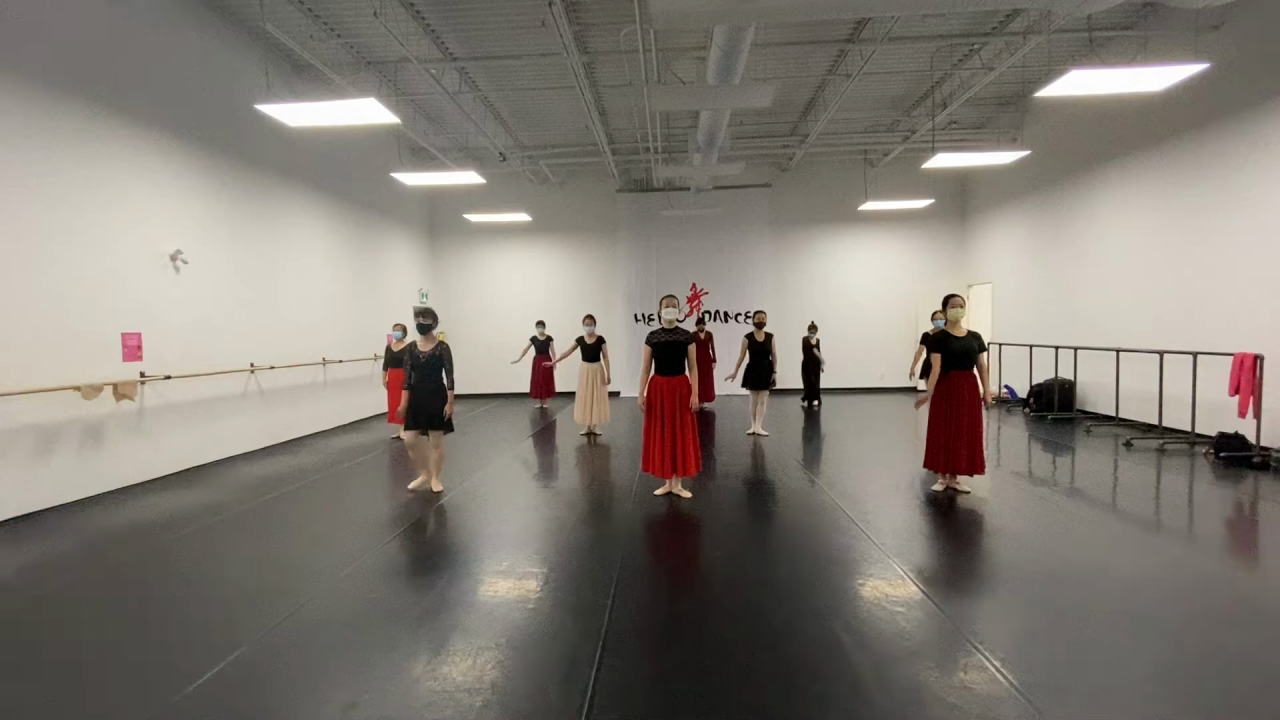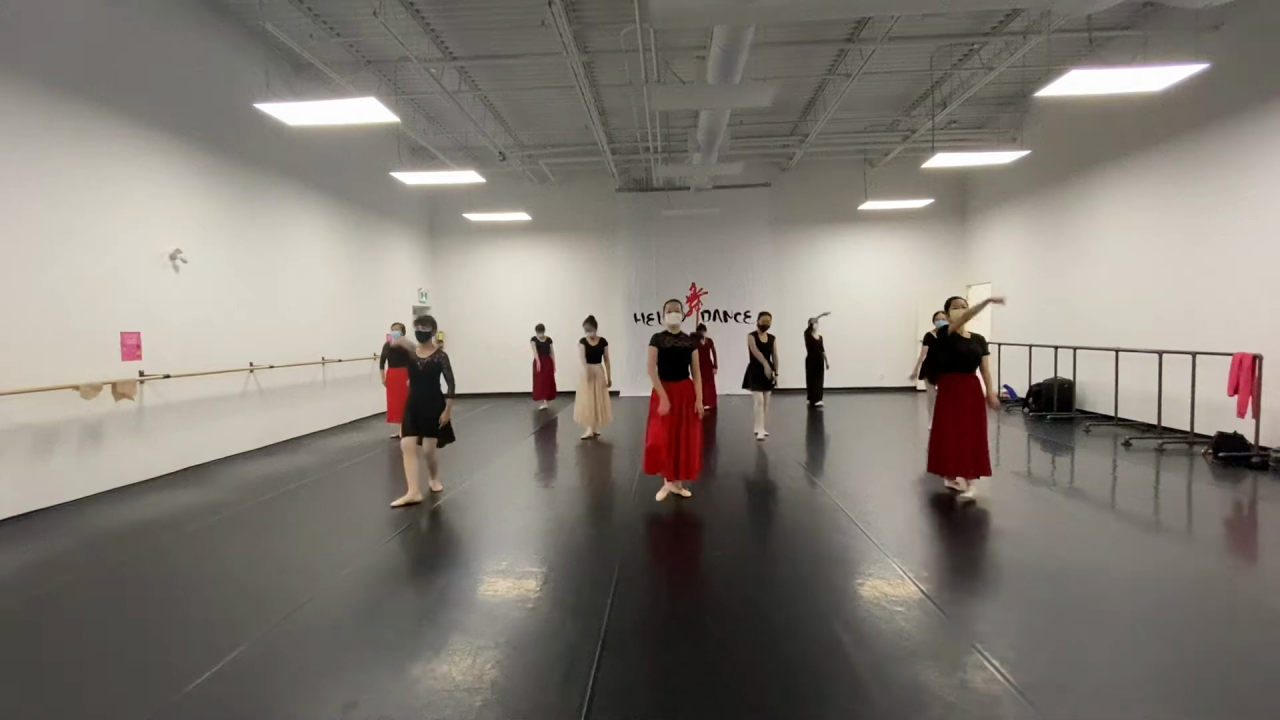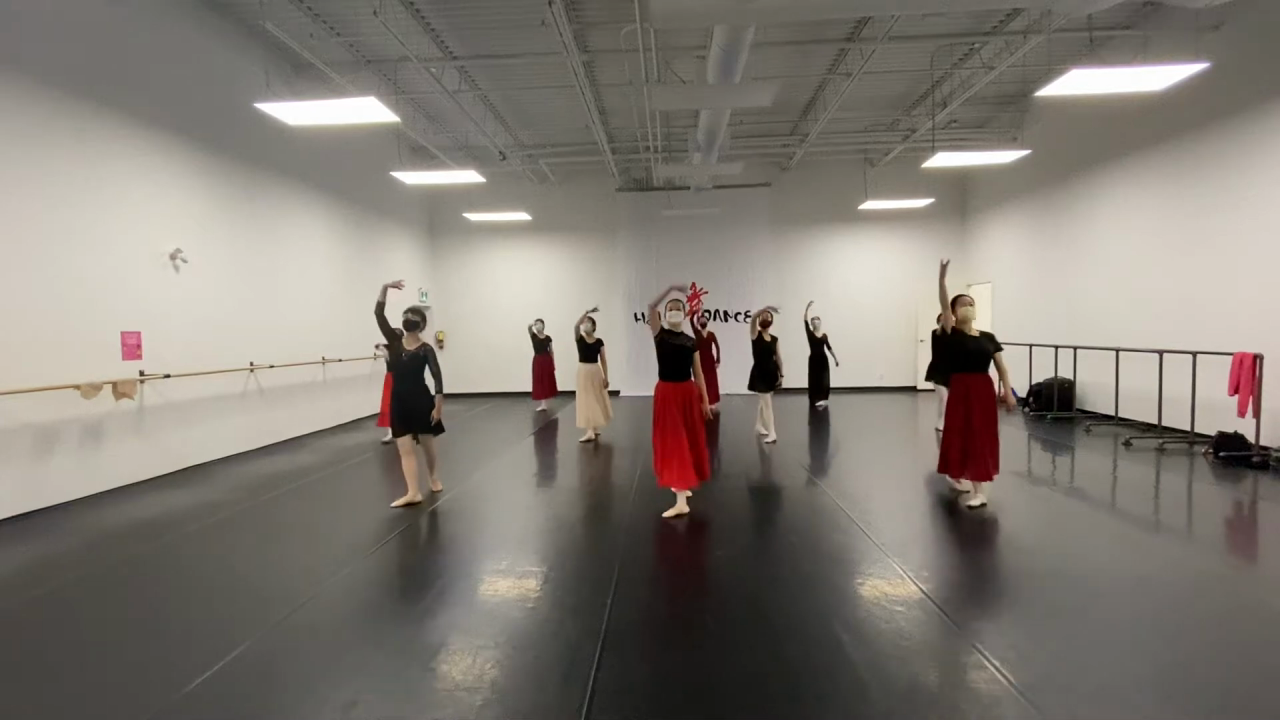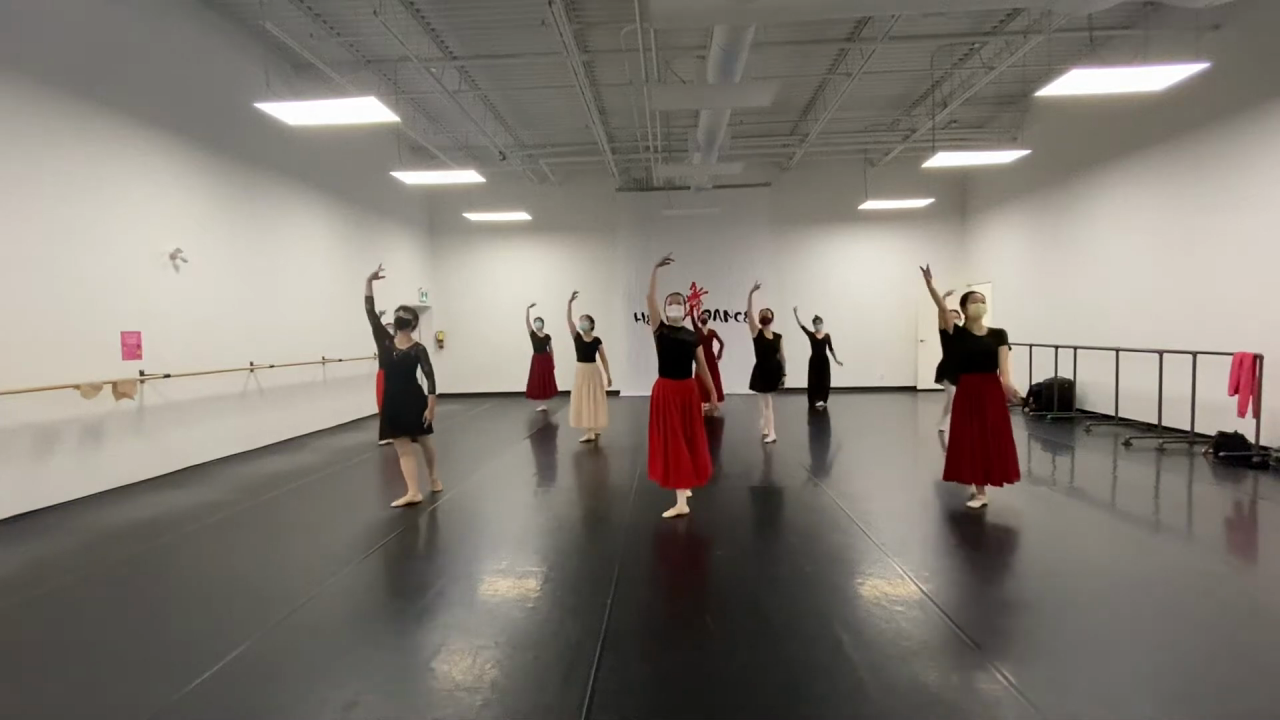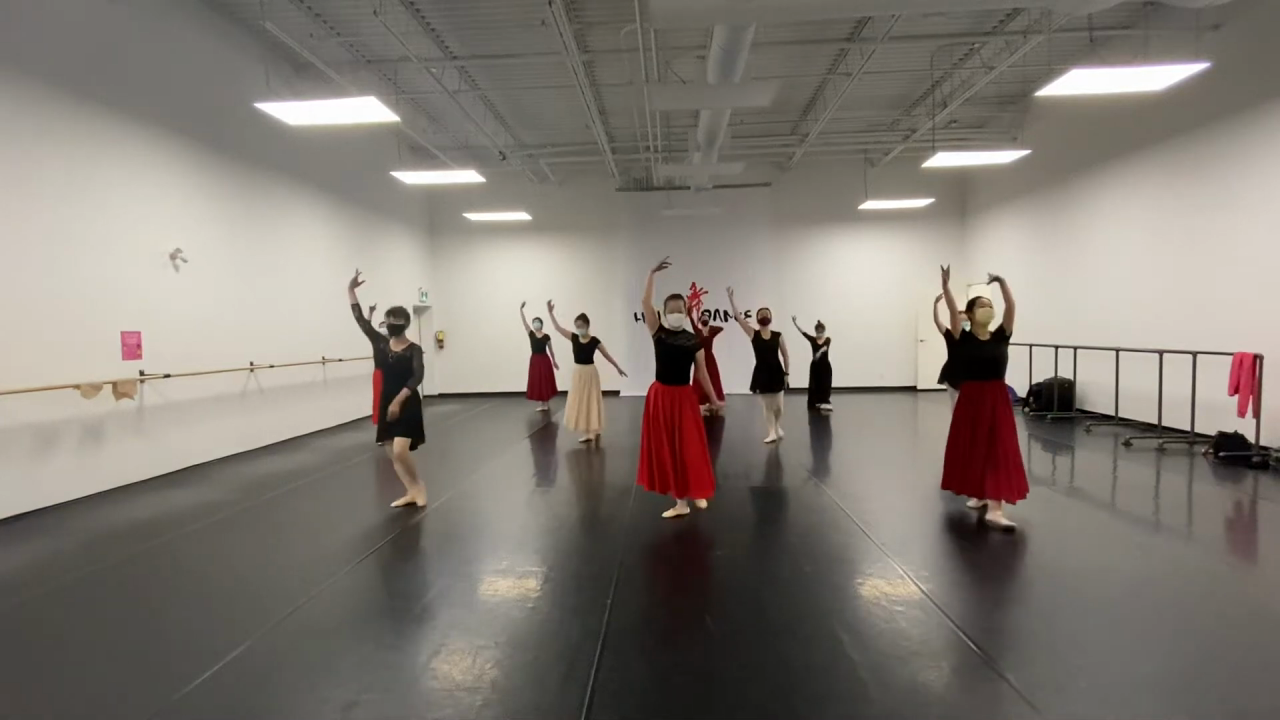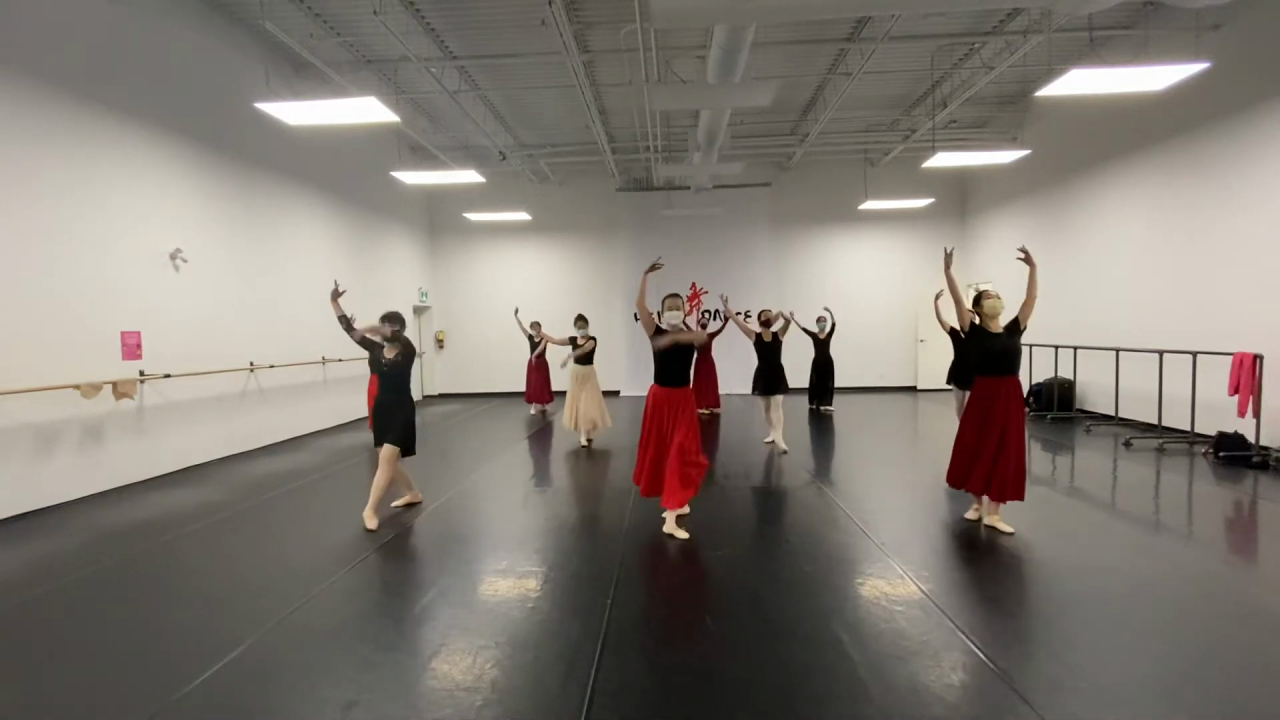
dt=0.4s
person 1, frame 1
left shoulder: (975, 337)
right shoulder: (939, 337)
left elbow: (982, 365)
right elbow: (936, 365)
left wrist: (986, 391)
right wrist: (929, 391)
left hip: (969, 387)
right hip: (946, 386)
left knee: (965, 433)
right knee: (944, 432)
left ankle: (954, 478)
right ankle: (942, 477)
person 1, frame 2
left shoulder: (978, 339)
right shoulder: (945, 335)
left elbow: (984, 368)
right elbow: (964, 319)
left wrist: (991, 392)
right wrist: (987, 301)
left hip: (972, 388)
right hip: (950, 388)
left knee: (970, 437)
right knee: (953, 436)
left ankle: (954, 478)
right ankle: (960, 480)
person 1, frame 3
left shoulder: (988, 338)
right shoulder: (952, 335)
left elbow: (1001, 365)
right elbow: (944, 306)
left wrist: (1007, 391)
right wrist: (942, 278)
left hip: (985, 390)
right hip: (961, 390)
left knee: (982, 438)
right knee: (963, 436)
left ankle: (959, 478)
right ankle: (978, 491)
person 1, frame 4
left shoulder: (998, 334)
right shoulder: (958, 334)
left elbow: (1003, 358)
right elbow: (942, 308)
left wrist: (1006, 379)
right wrist: (929, 284)
left hip: (993, 391)
right hip: (968, 391)
left knee: (993, 441)
right knee: (969, 441)
left ankle: (983, 486)
right ankle: (980, 491)
person 1, frame 5
left shoulder: (1001, 336)
right shoulder: (963, 338)
left elbow: (1011, 308)
right elbow: (953, 311)
left wrist: (1002, 283)
right wrist: (945, 286)
left hip: (997, 398)
right hip: (971, 398)
left knee: (1001, 451)
right knee: (970, 450)
left ankle: (995, 511)
right ankle: (979, 495)
person 1, frame 6
left shoulder: (1014, 330)
right shoulder: (973, 333)
left elbow: (1031, 298)
right elbow: (958, 301)
left wrist: (1032, 267)
right wrist: (948, 271)
left hip: (1011, 396)
right hip: (983, 395)
left knee: (1006, 454)
right knee: (977, 450)
left ankle: (993, 513)
right ankle: (977, 503)
person 2, frame 1
left shoulder: (687, 336)
right shoulder: (652, 336)
left elbow: (693, 366)
right elbow: (646, 367)
left wrist: (695, 392)
right wrist: (641, 392)
left hip: (680, 386)
right hip: (658, 386)
left knee: (681, 435)
right knee: (661, 434)
left ankle: (677, 484)
right ankle: (667, 482)
person 2, frame 2
left shoulder: (690, 341)
right shoulder: (657, 339)
left elbow: (696, 372)
right elbow: (651, 369)
left wrist: (699, 399)
right wrist: (662, 396)
left hip: (685, 392)
right hip: (663, 391)
left knee: (685, 440)
right knee: (660, 440)
left ankle: (678, 483)
right ankle: (667, 481)
person 2, frame 3
left shoulder: (690, 341)
right shoulder: (659, 333)
left elbow: (698, 372)
right elbow: (651, 309)
left wrist: (705, 400)
right wrist: (668, 291)
left hip: (688, 394)
right hip: (666, 393)
left knee: (688, 441)
right knee: (672, 443)
left ankle: (682, 484)
right ankle: (681, 501)
person 2, frame 4
left shoulder: (693, 336)
right shoulder: (659, 329)
left elbow: (702, 367)
right elbow: (650, 298)
left wrist: (713, 393)
right wrist: (656, 269)
left hip: (688, 390)
right hip: (664, 390)
left knee: (688, 441)
right knee: (670, 442)
left ankle: (683, 484)
right ankle: (681, 501)
person 2, frame 5
left shoulder: (693, 340)
right shoulder: (658, 332)
left elbow: (701, 372)
right elbow: (646, 302)
left wrist: (714, 398)
right wrist: (652, 274)
left hip: (684, 396)
right hip: (660, 395)
left knee: (690, 447)
right knee: (663, 448)
left ankle: (692, 493)
right ankle: (680, 501)
person 2, frame 6
left shoulder: (690, 336)
right shoulder: (656, 333)
left elbow: (702, 336)
right elbow: (639, 306)
left wrist: (673, 336)
right wrist: (646, 275)
left hip: (681, 398)
right hip: (658, 397)
left knee: (680, 454)
right knee: (659, 453)
left ankle: (670, 520)
right ankle: (680, 504)
person 3, frame 1
left shoulder: (442, 347)
right shoulder: (412, 348)
left elbow: (449, 376)
right elbow: (407, 376)
left wrist: (450, 402)
right wrist: (404, 401)
left hip: (436, 396)
right hip: (416, 397)
left knee: (436, 441)
right knee: (410, 440)
left ankle: (435, 478)
right ankle: (424, 474)
person 3, frame 2
left shoulder: (440, 355)
right shoulder: (409, 351)
left elbow: (450, 384)
left wrist: (447, 410)
right wrist: (402, 342)
left hip: (434, 405)
right hip: (413, 405)
left knee: (429, 449)
right knee: (407, 448)
left ankle: (434, 478)
right ankle: (413, 492)
person 3, frame 3
left shoulder: (426, 349)
right shoulder: (394, 341)
left elbow: (437, 378)
right elbow: (379, 314)
left wrist: (438, 406)
right wrist: (385, 288)
left hip: (421, 400)
right hip: (399, 401)
left knee: (427, 443)
right knee: (405, 448)
left ankle: (433, 477)
right ankle: (413, 492)
person 3, frame 4
left shoulder: (418, 349)
right shoulder: (385, 341)
left elbow: (430, 378)
right elbow: (370, 312)
left wrist: (431, 407)
right wrist: (369, 282)
left hip: (413, 400)
right hip: (391, 401)
left knee: (424, 443)
right knee: (403, 449)
left ankle: (433, 476)
right ankle: (413, 492)
person 3, frame 5
left shoulder: (413, 349)
right shoulder: (380, 343)
left elbow: (417, 377)
right elbow: (360, 319)
left wrist: (399, 400)
right wrist: (351, 290)
left hip: (407, 403)
right hip: (387, 401)
left knee: (400, 451)
right knee: (393, 454)
left ankle: (417, 484)
right ankle: (412, 492)
person 3, frame 6
left shoulder: (407, 351)
right shoulder: (377, 349)
left elbow: (401, 339)
right elbow: (349, 329)
left wrist: (372, 329)
right wrist: (334, 302)
left hip: (401, 409)
right hip: (382, 408)
left knee: (386, 460)
right knee: (390, 458)
left ankle: (370, 510)
right ankle: (413, 493)
